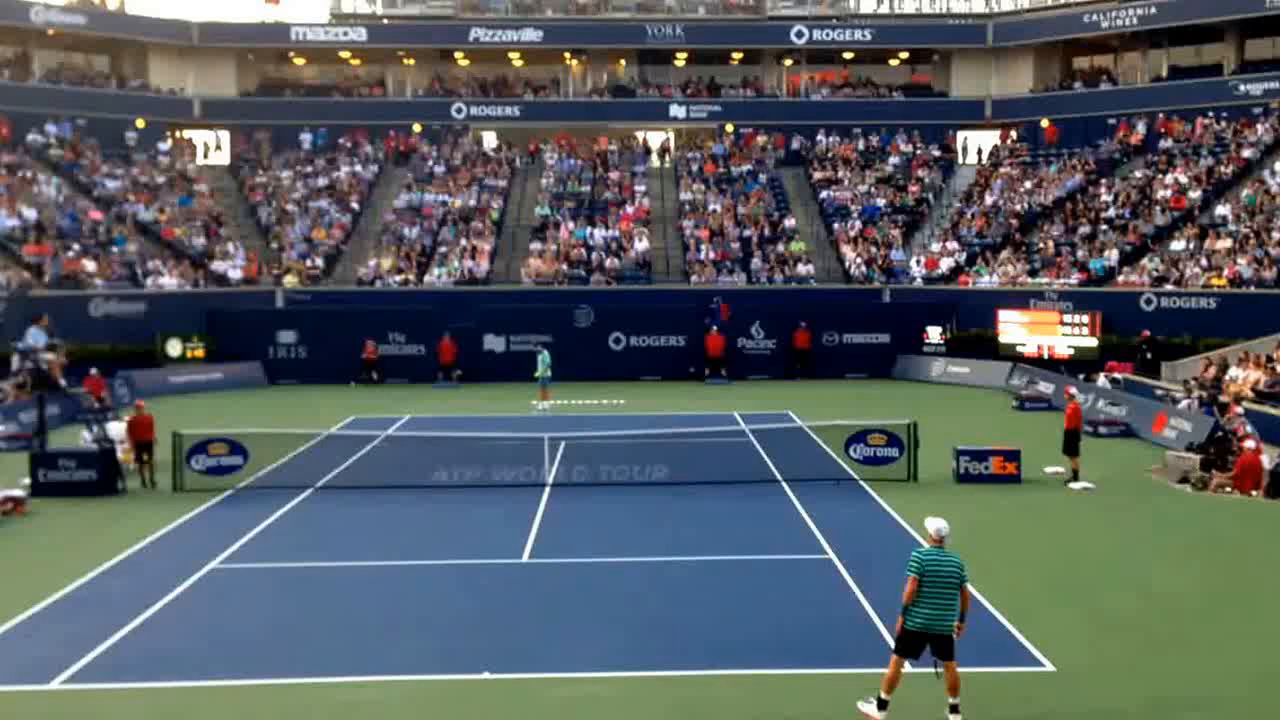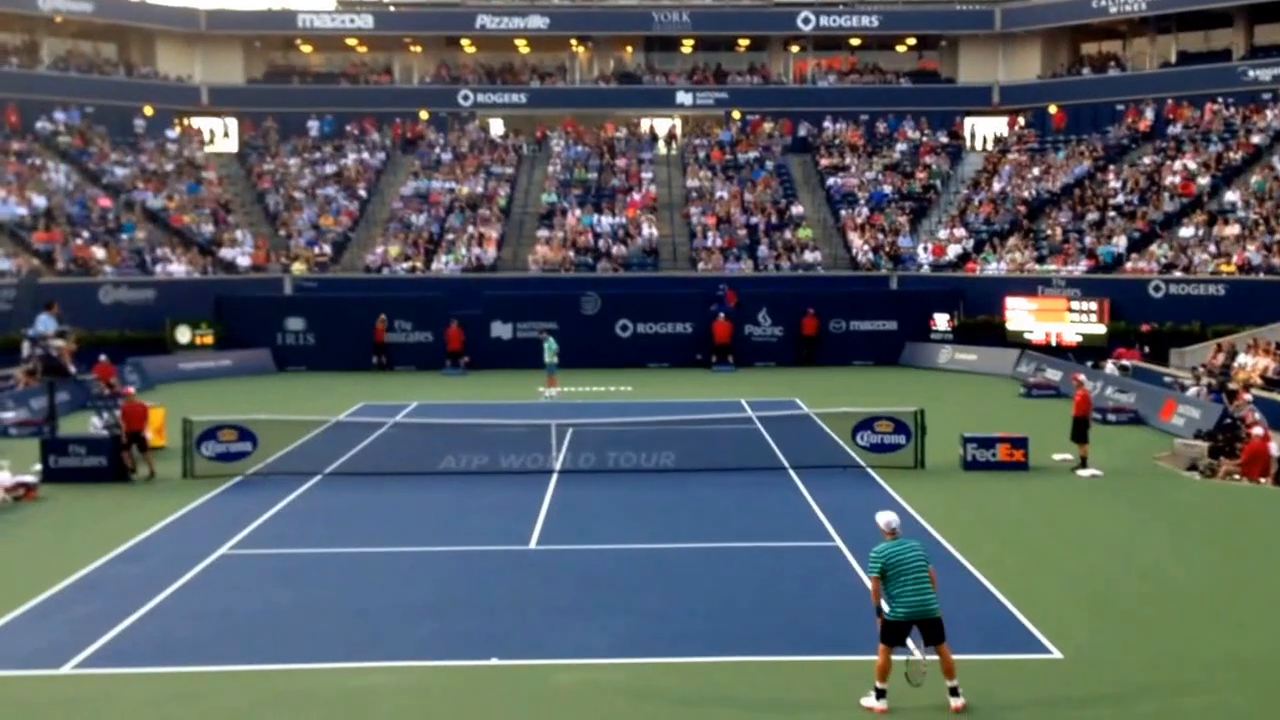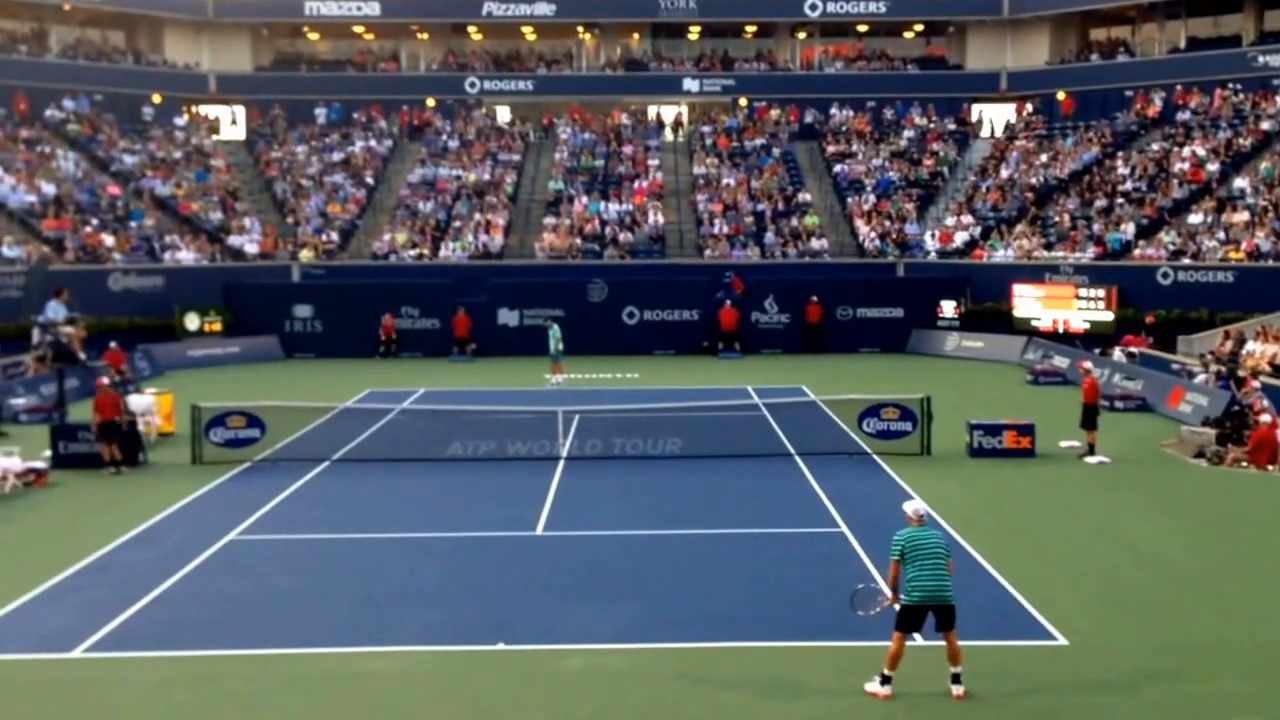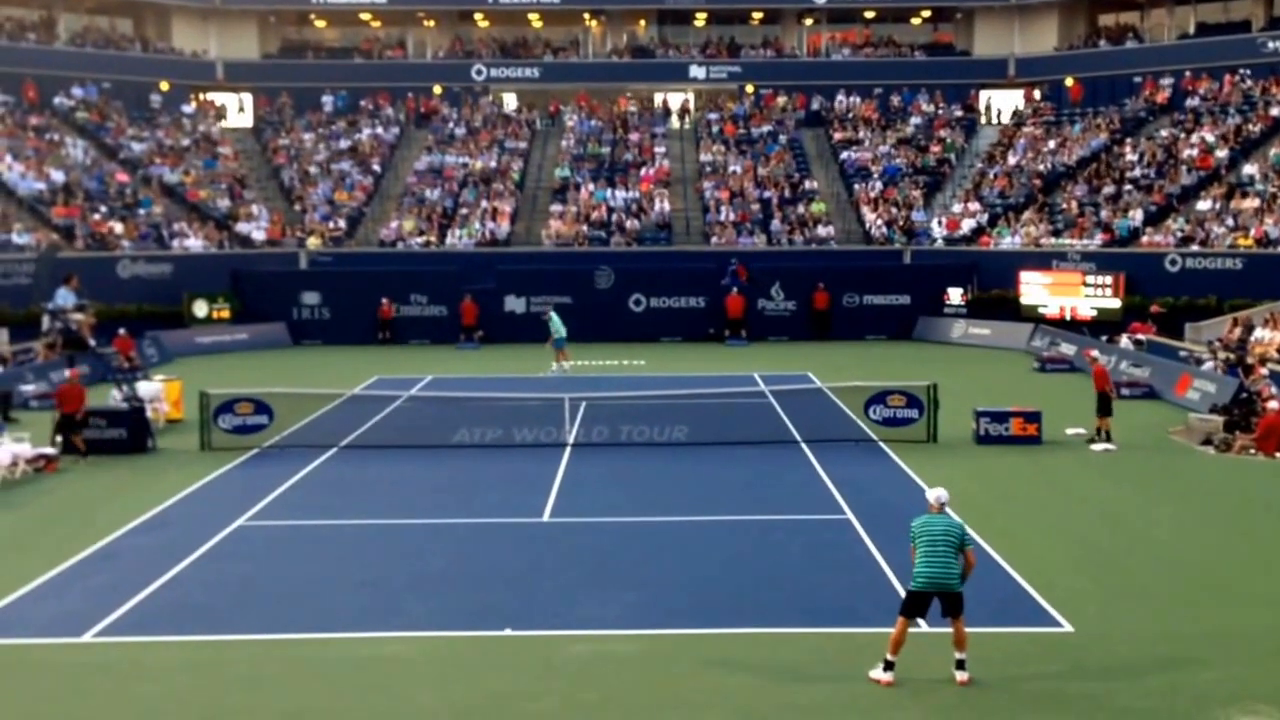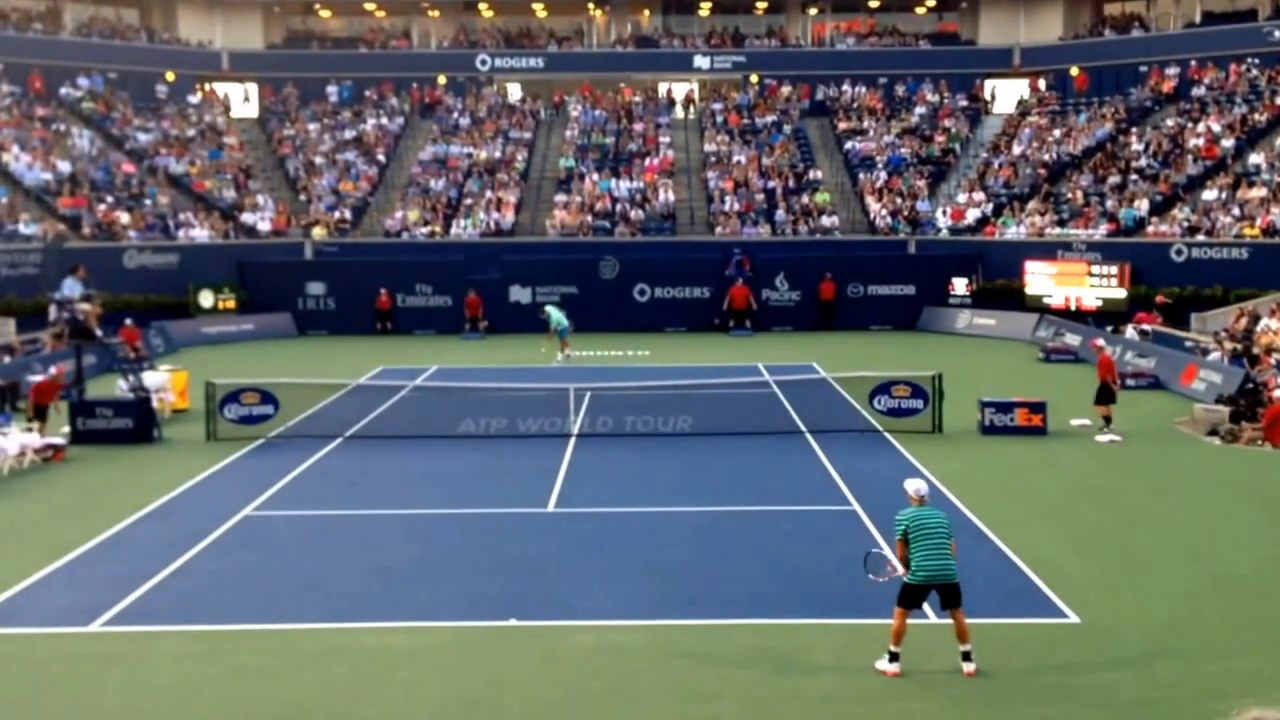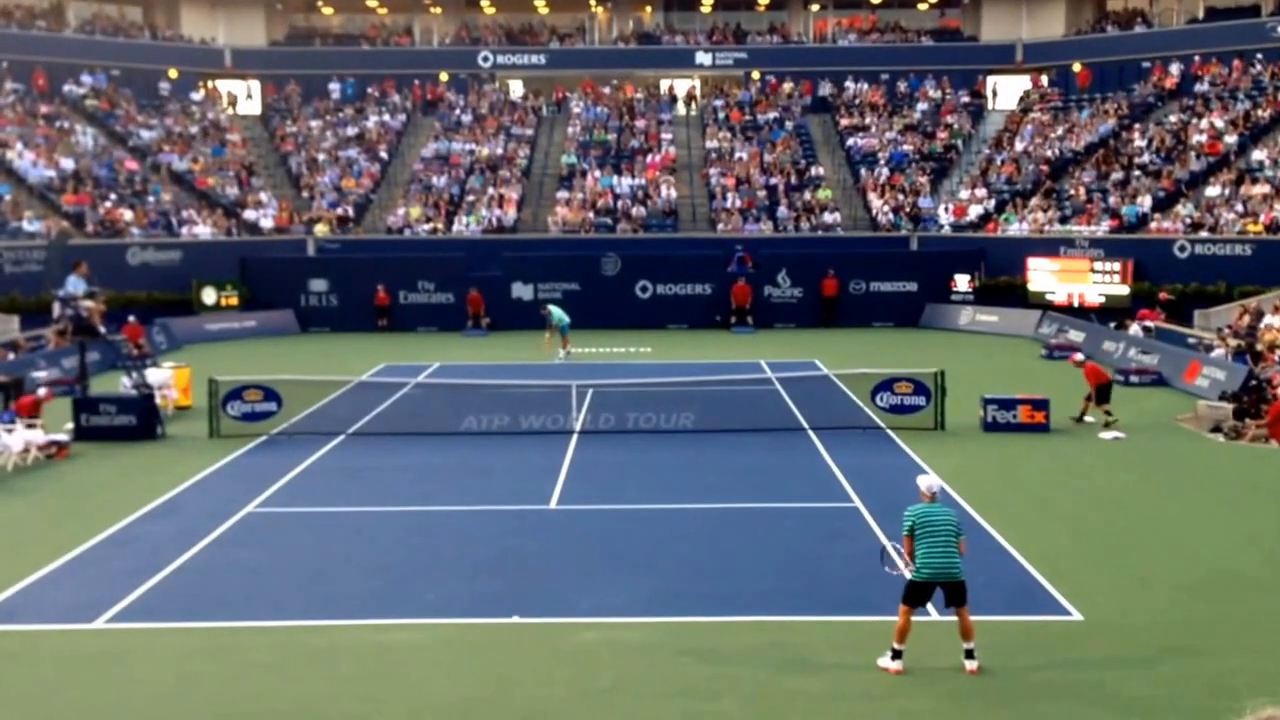
dt=0.5s
person 1, frame 1
left shoulder: (918, 555)
right shoulder: (958, 562)
left elbow: (911, 589)
right elbow: (964, 595)
left wrist: (902, 615)
right wrist: (961, 619)
left hip: (916, 622)
right hip: (944, 625)
left knee: (896, 662)
right knee: (950, 666)
person 1, frame 2
left shoulder: (878, 553)
right shoulder: (916, 546)
left elbow: (876, 588)
right elbow: (931, 578)
left wrist: (879, 614)
left hip: (899, 612)
right hip: (929, 608)
left knee: (884, 650)
right knee: (943, 649)
left ankle: (879, 698)
right ankle: (955, 697)
person 1, frame 3
left shoulder: (901, 536)
right shoulder: (939, 536)
left elbow: (893, 573)
right elbow: (948, 570)
left wrist: (894, 593)
left hip: (914, 596)
right hip: (944, 594)
left knee: (899, 638)
right knee: (950, 636)
left ankle: (884, 684)
right ankle: (957, 684)
person 1, frame 4
left shoulder: (917, 523)
right shoulder: (958, 526)
right elbow: (971, 561)
right wrist: (961, 580)
left hip: (921, 581)
right hip: (950, 582)
left knee: (902, 623)
right knee: (957, 622)
left ankle: (887, 670)
right ankle: (961, 670)
person 1, frame 5
left shoulder: (903, 516)
right shoulder: (942, 516)
left elbow: (901, 553)
right elbow: (952, 551)
left wrist: (907, 568)
left hip: (919, 575)
right hip: (948, 573)
left knee: (900, 613)
right knee: (957, 614)
left ankle: (892, 662)
right ankle: (967, 661)
person 1, frame 6
left shoulder: (912, 512)
right shoulder: (952, 514)
left elbow: (908, 549)
right elbow: (961, 550)
left wrist: (915, 564)
left hip: (924, 573)
right hip: (953, 572)
left knee: (905, 611)
right knee: (962, 612)
left ankle: (895, 659)
right ankle: (970, 659)
